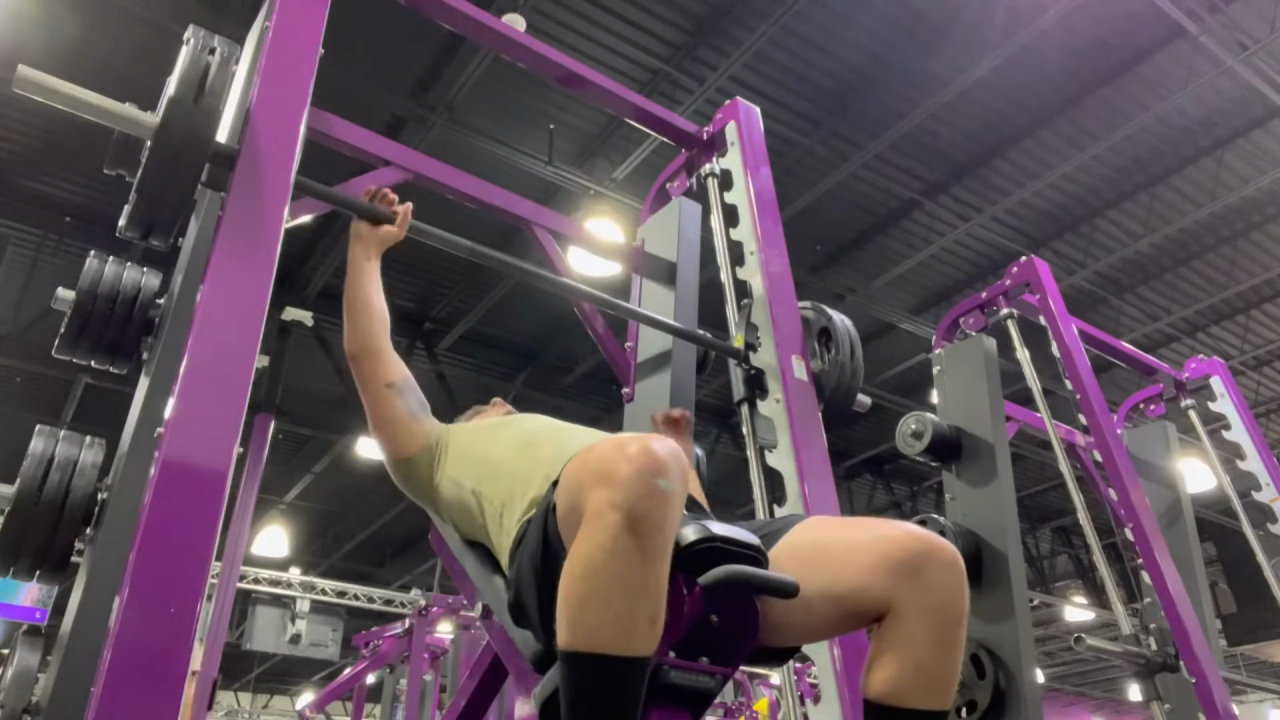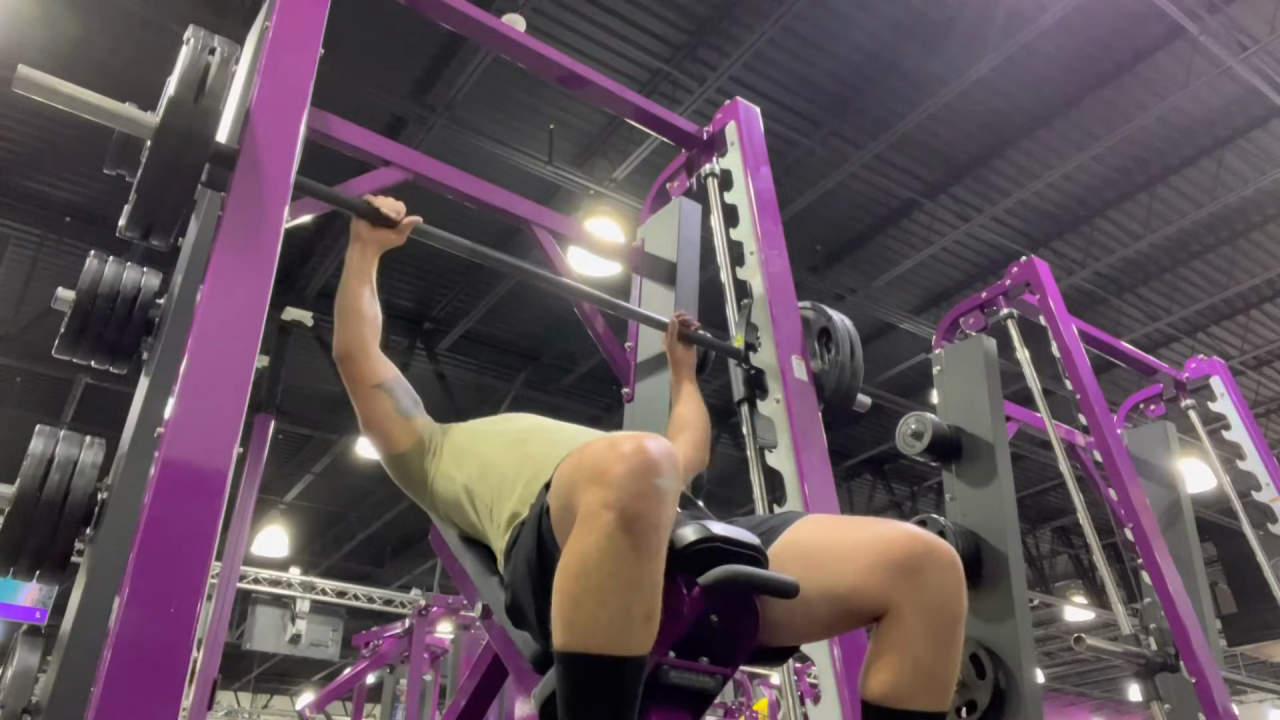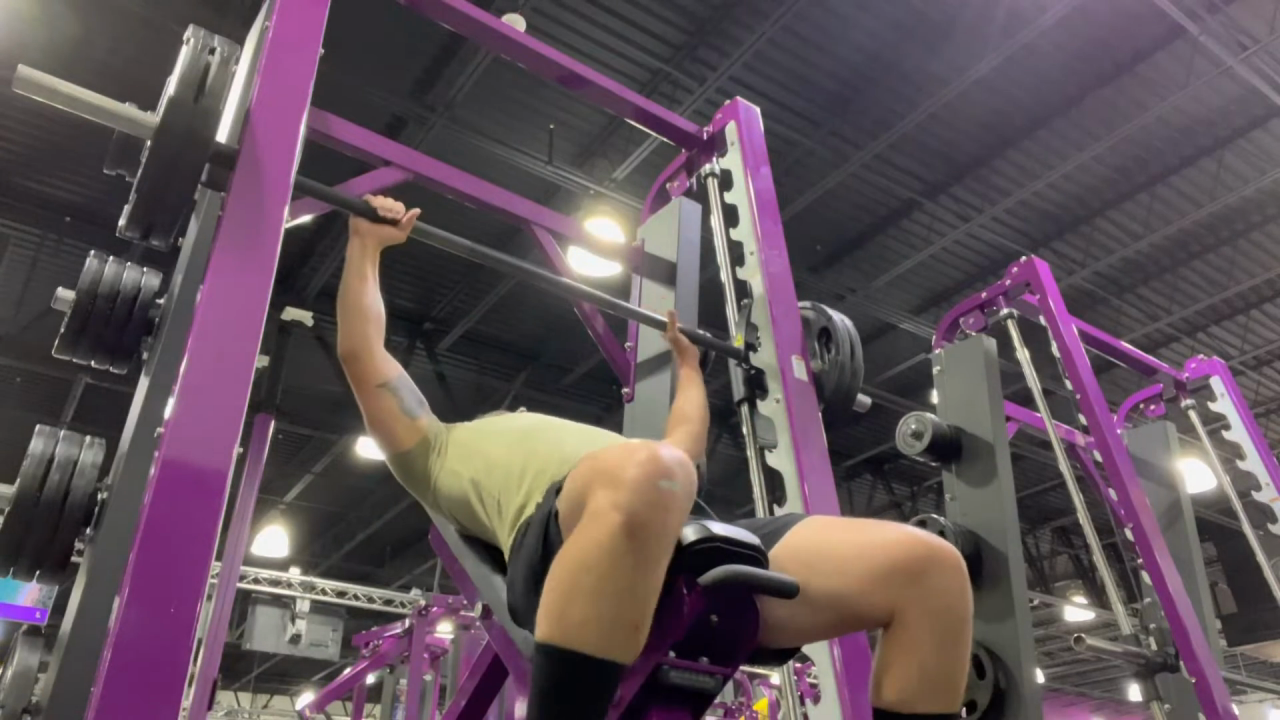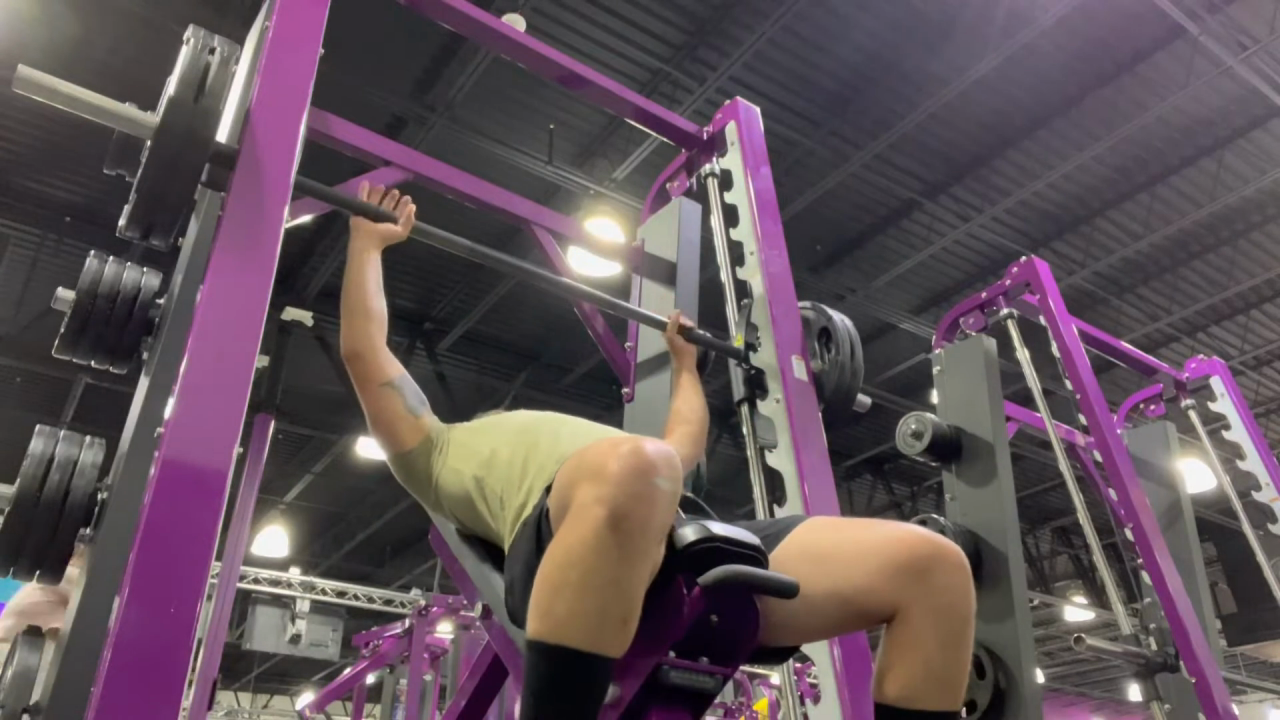
dt=0.4s
person 1, frame 1
left shoulder: (570, 442)
right shoulder: (438, 453)
right elbow: (369, 354)
left wrist: (681, 449)
right wrist: (366, 250)
left hip: (684, 541)
right hip: (561, 549)
left knee: (926, 564)
right knee: (641, 469)
person 1, frame 2
left shoulder: (613, 475)
right shoulder: (437, 449)
left elbow: (692, 454)
right elbow: (355, 353)
left wrist: (682, 370)
right wrist: (366, 247)
right hip: (556, 550)
left knee: (924, 565)
right knee: (634, 468)
person 1, frame 3
left shoulder: (612, 474)
right shoulder: (440, 449)
left elbow: (687, 439)
right elbow: (361, 351)
left wrist: (686, 360)
right wrist: (366, 244)
right hip: (562, 541)
left knee: (929, 569)
right knee: (646, 479)
person 1, frame 4
left shoulder: (618, 475)
right shoulder: (439, 450)
left elbow: (686, 445)
right elbow: (363, 353)
left wrist: (684, 363)
right wrist: (368, 241)
right hip: (566, 545)
left knee: (933, 567)
right knee: (631, 472)
